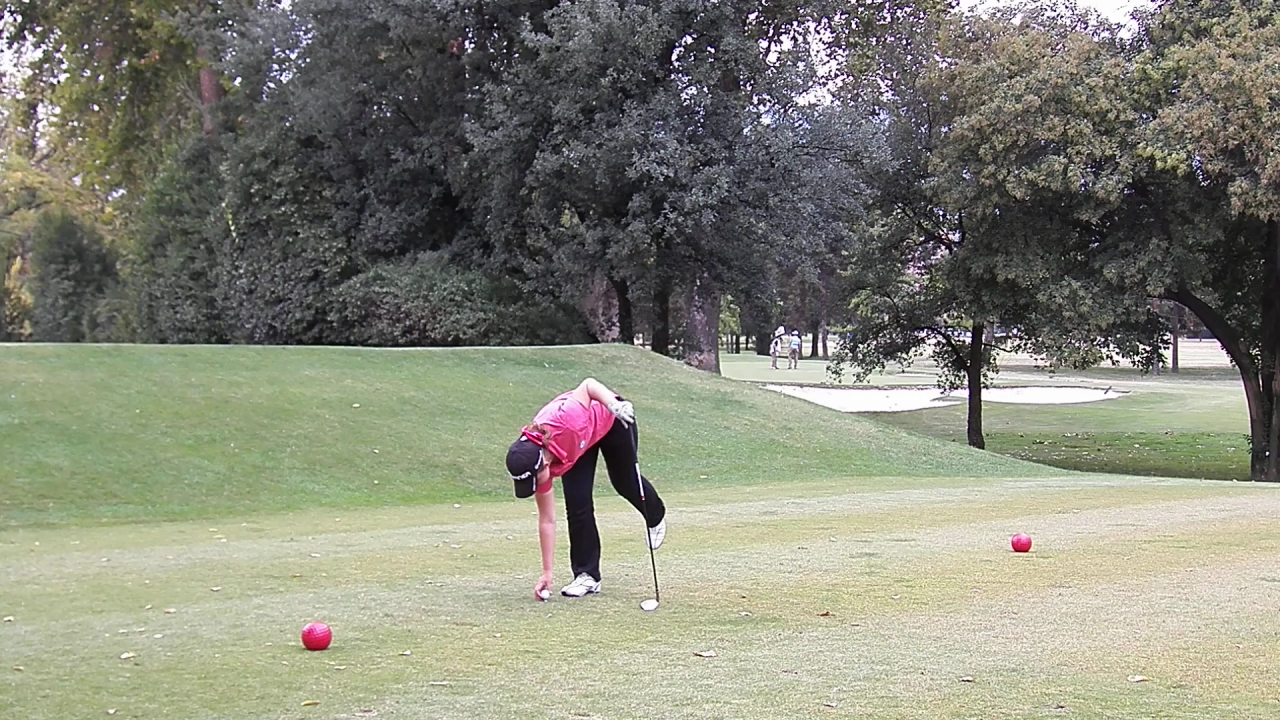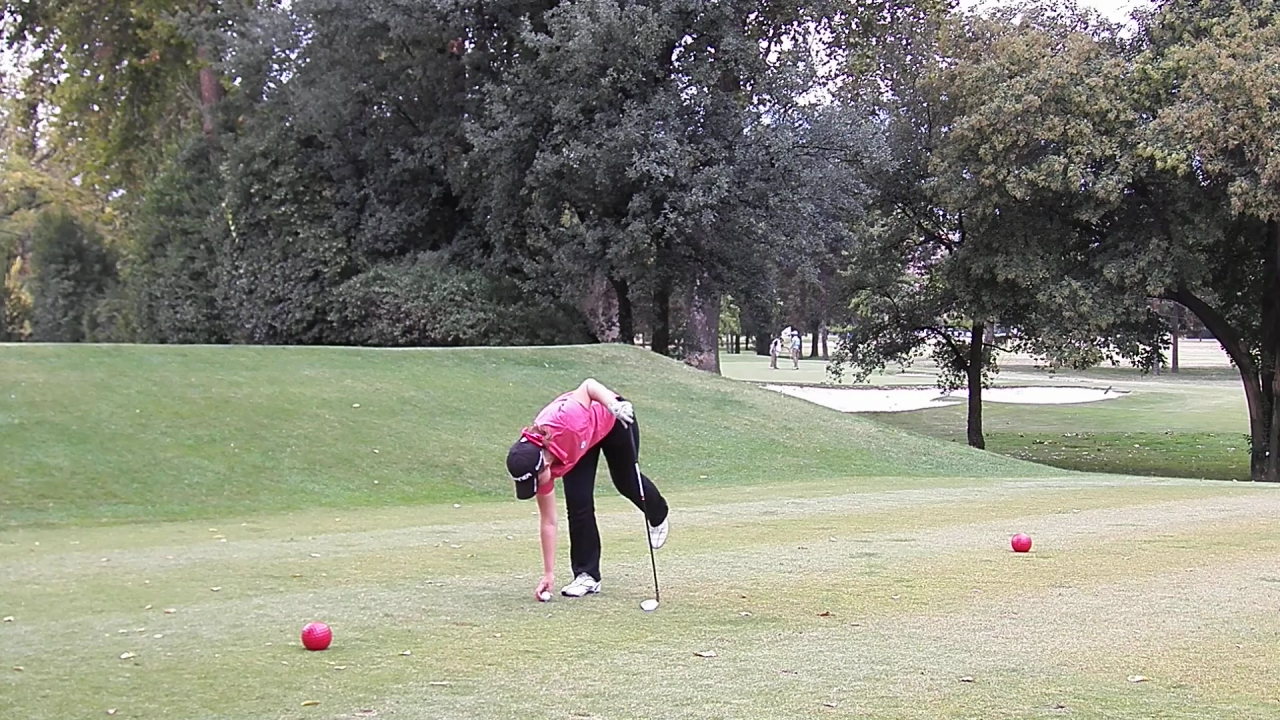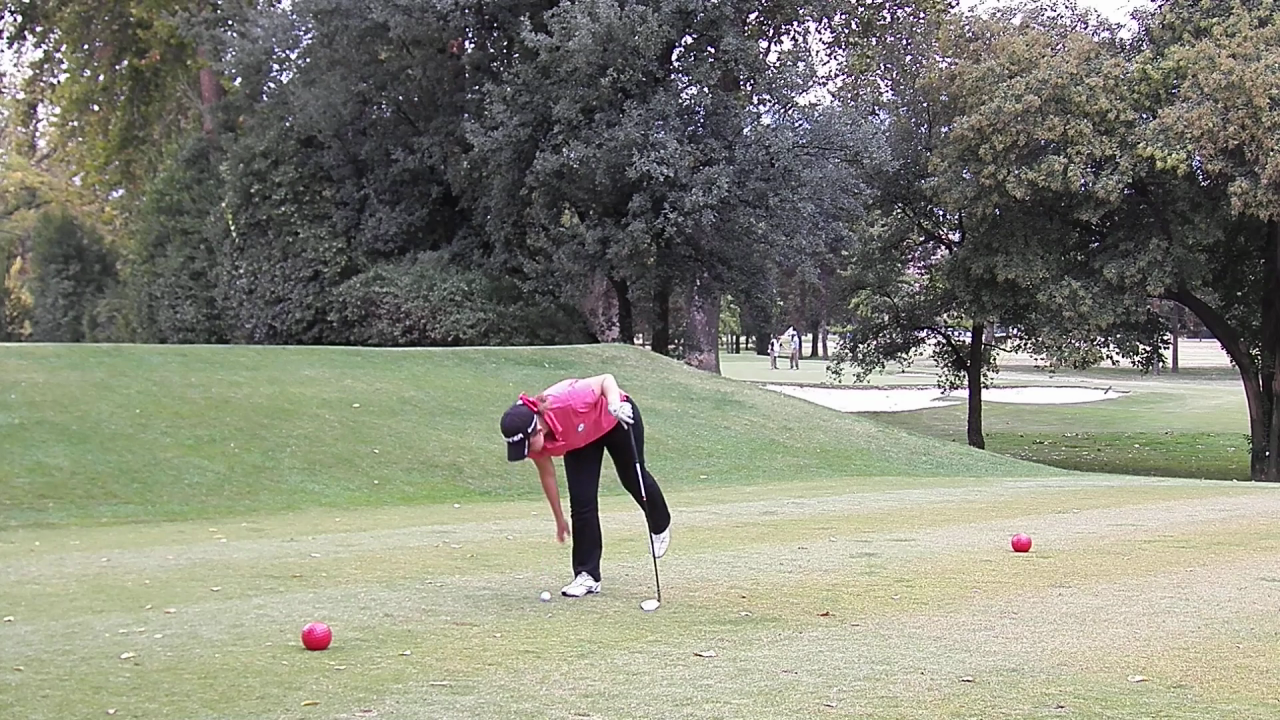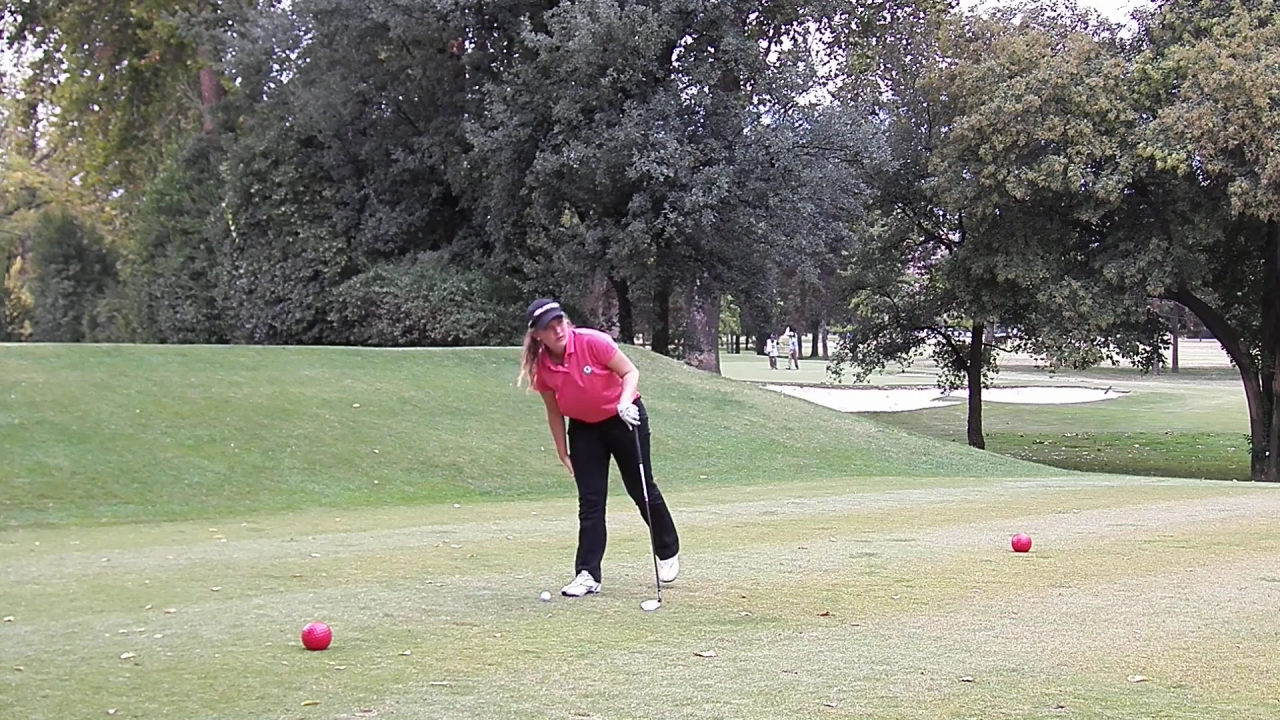
dt=0.4s
person 1, frame 1
left shoulder: (564, 423)
right shoulder: (535, 462)
left elbow: (588, 384)
right elbow: (547, 520)
left wrist: (615, 404)
right wrist: (547, 571)
left hip: (613, 421)
right hip: (576, 443)
left knee: (626, 482)
right knee: (577, 505)
left ankle: (655, 518)
right ankle: (587, 574)
person 1, frame 2
left shoulder: (564, 424)
right shoulder: (536, 464)
left elbow: (588, 385)
right elbow: (548, 522)
left wrist: (614, 405)
right wrist: (548, 573)
left hip: (614, 421)
right hip: (579, 445)
left knee: (627, 482)
right knee: (578, 505)
left ankle: (658, 516)
right ankle: (587, 574)
person 1, frame 3
left shoulder: (568, 402)
right shoulder: (535, 440)
left elbow: (606, 379)
right elbow: (547, 477)
left wrist: (615, 405)
right wrist: (559, 520)
left hip: (618, 421)
left knee: (634, 479)
right knee: (582, 501)
left ankle: (660, 526)
right ankle: (587, 574)
person 1, frame 4
left shoulder: (593, 342)
right shoulder: (540, 369)
left elbow: (630, 373)
right elbow: (554, 413)
left wrist: (624, 402)
right wrist: (563, 453)
left hip: (622, 419)
right hip: (584, 430)
left knee: (641, 488)
right knee: (590, 501)
left ankle: (668, 551)
right ankle: (588, 574)
